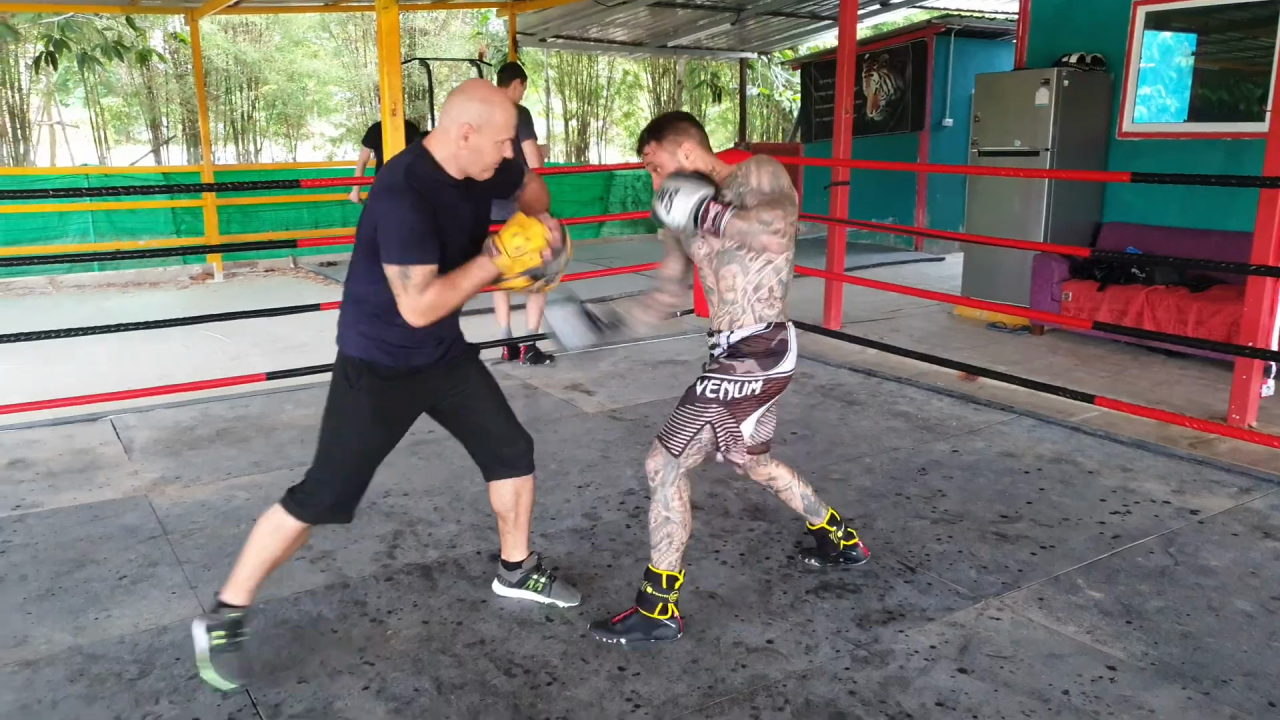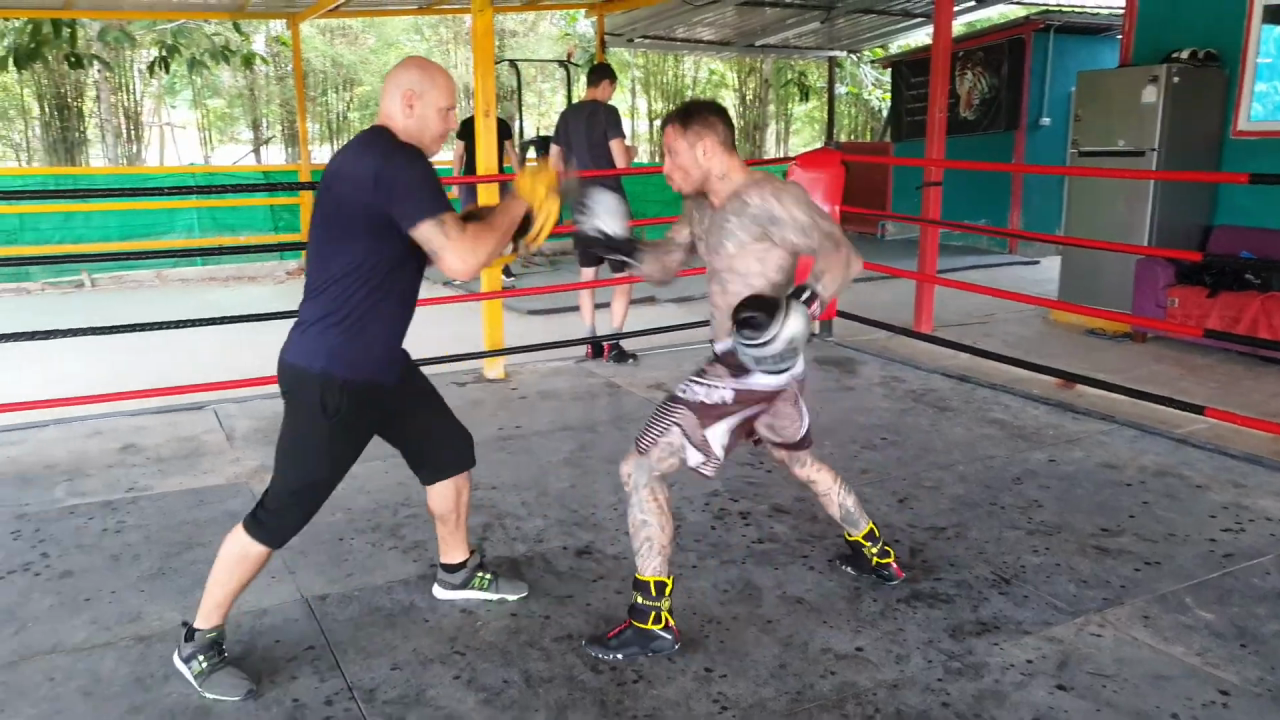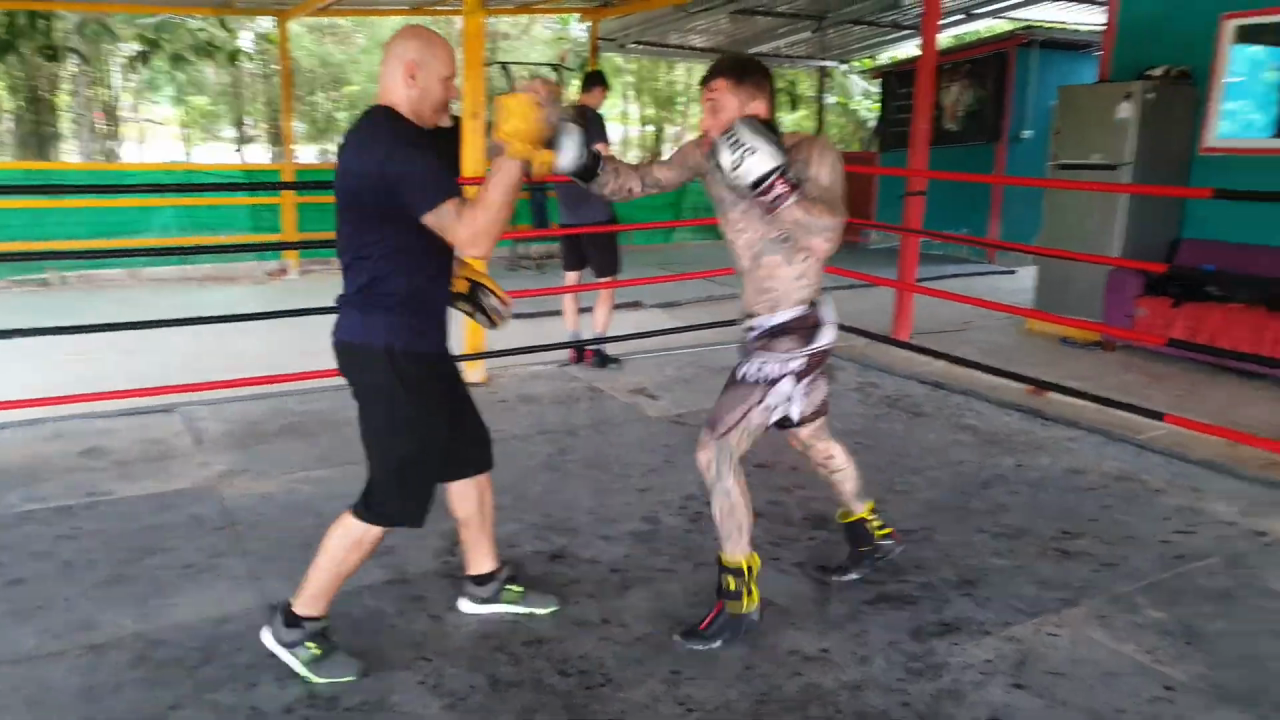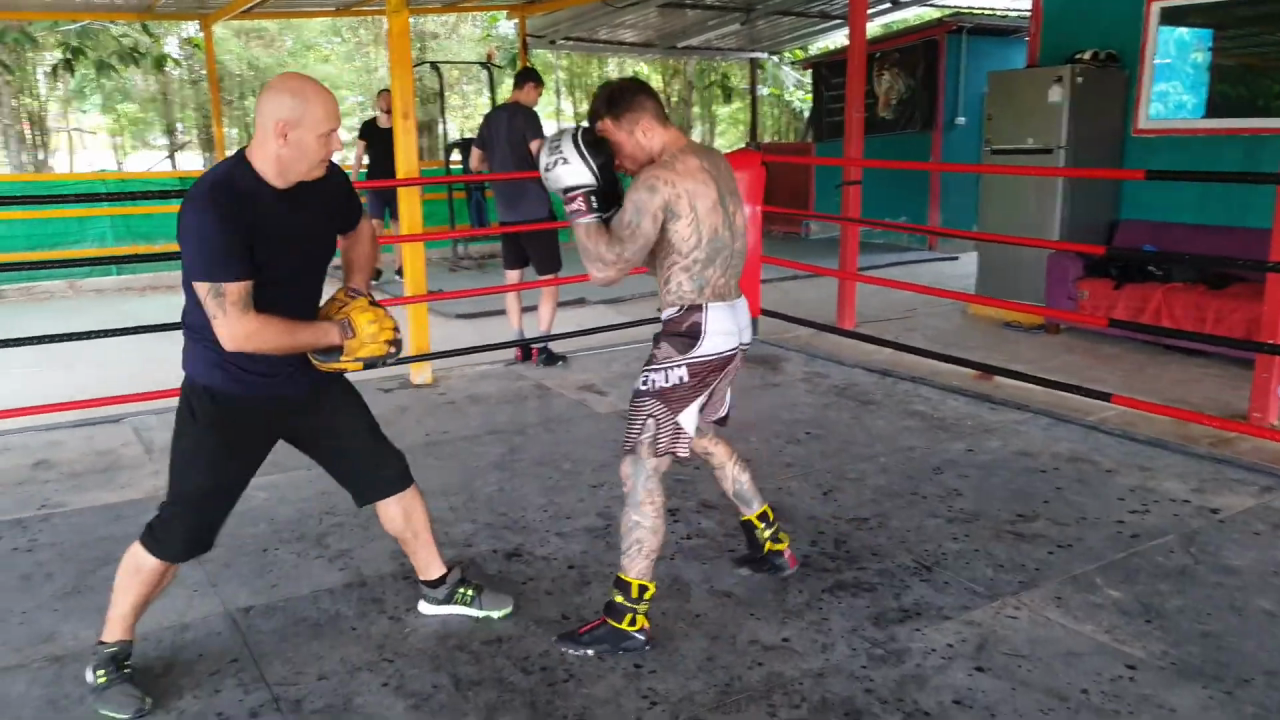
dt=0.7s
person 1, frame 1
left shoulder: (477, 168)
right shoulder: (405, 192)
left elbow: (529, 186)
right elbow: (419, 306)
left wrist: (539, 231)
right wrist: (495, 258)
left hip: (444, 354)
right hip: (376, 362)
left knee: (512, 452)
right knee: (324, 494)
left ankle: (518, 569)
right ankle: (222, 616)
person 1, frame 2
left shoulder: (370, 157)
right shoulder: (397, 162)
right elbow: (462, 259)
left wrist: (486, 226)
right wrist: (517, 204)
left hip: (377, 362)
right hip: (330, 374)
left knee: (450, 452)
right knee: (282, 512)
left ankle: (456, 570)
right ankle: (199, 640)
person 1, frame 3
left shoulder: (393, 136)
right shoulder: (391, 140)
right elbow: (472, 234)
left wrist: (455, 277)
right wrist: (512, 154)
left hip: (410, 338)
right hip: (386, 345)
left knee: (468, 455)
right knee: (394, 497)
left ankle: (483, 582)
right ankle: (297, 623)
person 1, frame 4
left shoulder: (326, 181)
right shoulder: (214, 204)
left elbow: (358, 231)
right elbow: (234, 333)
left wrist: (355, 296)
right wrist: (340, 330)
left hip: (307, 375)
right hip: (226, 390)
left knee: (388, 473)
right knee: (179, 529)
left ankle: (439, 584)
right ankle: (110, 653)
person 2, frame 1
left shoulder: (760, 174)
right shoulder: (687, 219)
left elbow: (781, 230)
right elbow: (667, 297)
left wrist: (710, 210)
left hip: (760, 351)
right hip: (732, 351)
left knee: (664, 465)
right knee: (754, 462)
left ankle: (660, 607)
right ankle: (839, 539)
person 2, frame 2
left shoulder: (772, 196)
right shoulder: (703, 209)
left elbow: (845, 258)
right elbow: (664, 262)
left wrist: (799, 307)
right wrist: (621, 249)
left hip: (753, 367)
right hip: (745, 359)
left knee: (640, 471)
right knee: (800, 460)
left ankle: (652, 619)
right ankle: (876, 553)
person 2, frame 3
left shoulder: (814, 154)
right shoulder: (712, 152)
left elbow: (821, 242)
right elbow: (640, 179)
left wrist: (770, 179)
right wrist: (591, 164)
left hip: (796, 331)
right hip: (766, 330)
left knee: (716, 455)
right knee: (812, 437)
left ankle: (739, 599)
right ankle: (873, 534)
person 2, frame 4
left shoulder: (658, 181)
right shoulder: (713, 161)
left elbow: (605, 267)
left wrist: (578, 195)
right wrist: (607, 204)
left hip: (692, 334)
right hip: (729, 321)
left knee: (639, 470)
right knee: (702, 437)
left ankle: (627, 619)
right ankle: (771, 545)
person 3, frame 1
right shoulder: (519, 113)
right elbow: (535, 164)
right wrist: (542, 153)
left hip: (496, 211)
left ankle: (507, 344)
right ankle: (529, 346)
person 3, frame 2
left shoulder: (567, 115)
right shoulder: (607, 112)
left elbow: (555, 165)
right elbow: (621, 163)
right wrist: (629, 153)
left hip: (582, 209)
left knee: (588, 274)
right knee: (622, 276)
left ankle: (591, 343)
right ankle: (613, 345)
person 3, frame 3
right shoulder: (592, 119)
left hip: (568, 212)
right hip: (596, 212)
left knee: (571, 278)
right knee: (606, 281)
left ankle: (574, 347)
right ankle: (595, 349)
person 3, frame 4
left shoulder: (490, 118)
right shoulder: (526, 116)
left elbow: (475, 163)
left hip: (506, 211)
right hip: (535, 209)
left knee: (513, 277)
right knee: (549, 278)
left ankle: (520, 346)
right ankle: (541, 348)
